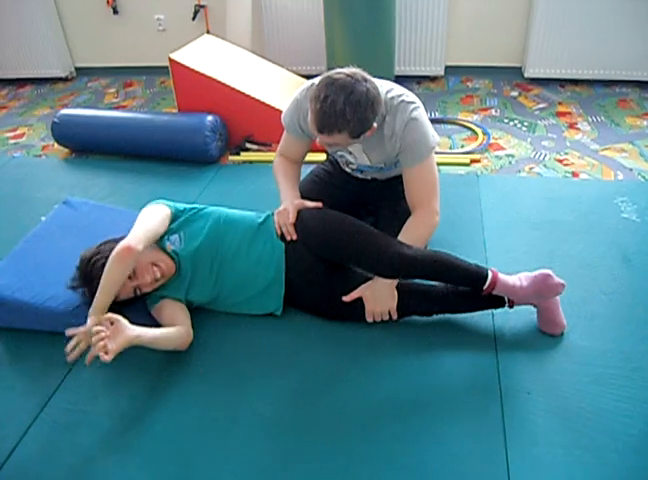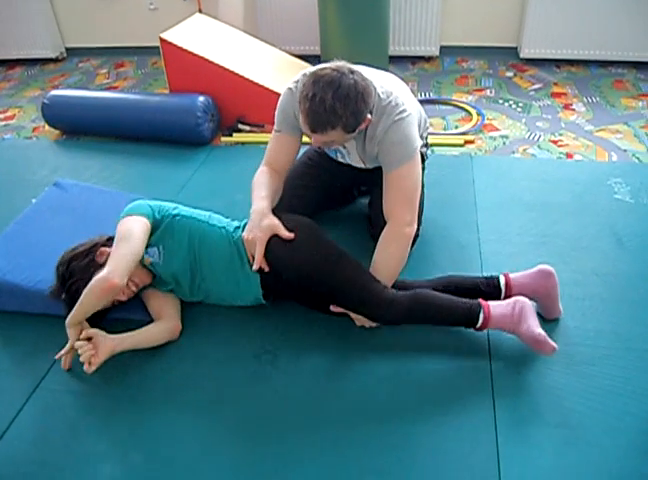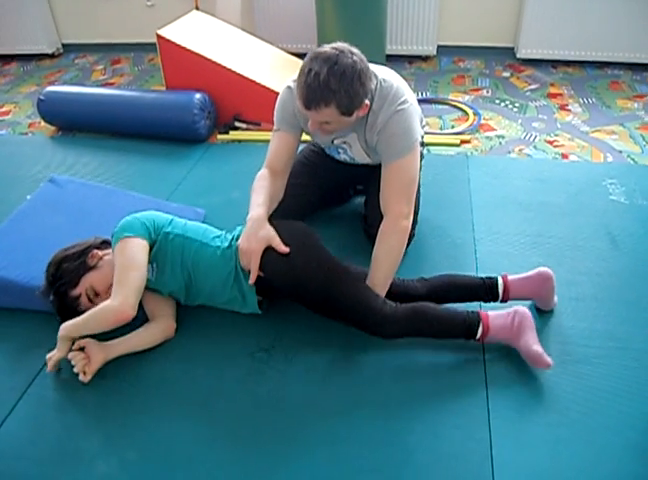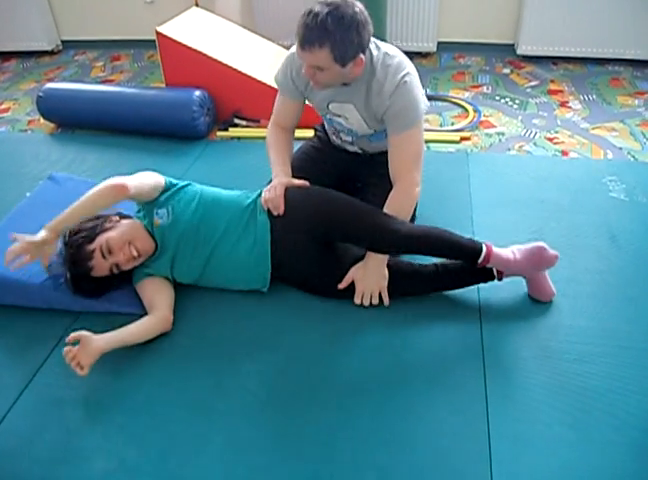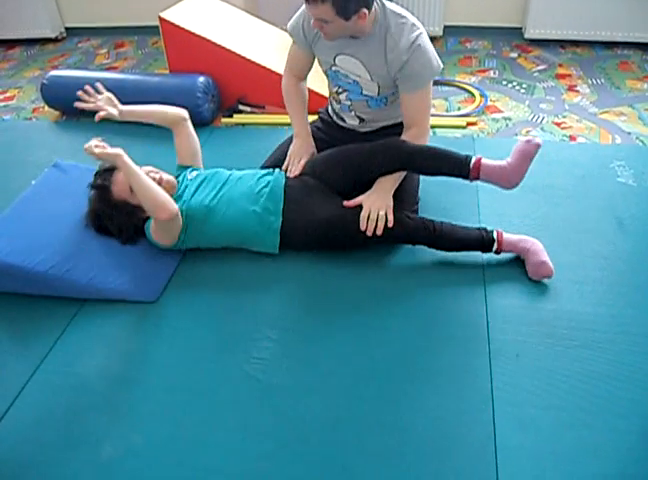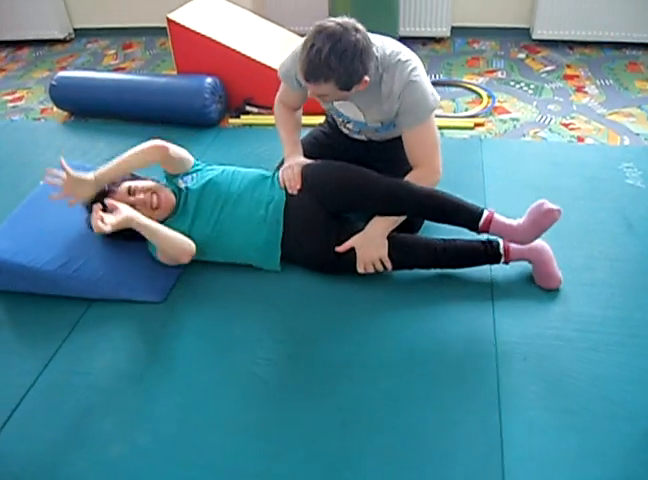
dt=0.7s
person 1, frame 1
left shoulder: (158, 211)
right shoulder: (164, 295)
left elbow: (130, 247)
right elbow: (182, 334)
left wrist: (97, 314)
right wrist: (129, 334)
left hip: (295, 237)
right hip: (295, 291)
left knee: (399, 261)
right knee: (410, 303)
left ankle: (510, 284)
right ankle: (516, 299)
person 1, frame 2
left shoulder: (136, 215)
right shoulder: (152, 283)
left elbow: (109, 277)
right elbow: (169, 326)
left wrist: (75, 321)
right wrist: (109, 342)
left hip: (278, 249)
right hip: (276, 287)
left knee: (385, 306)
right knee: (400, 293)
left ankle: (503, 312)
right ankle: (519, 284)
person 1, frame 3
left shoulder: (131, 229)
right shoulder: (147, 281)
left elbow: (121, 309)
right elbow: (164, 325)
left wrist: (69, 330)
right wrist: (104, 350)
left hip: (274, 257)
right hip: (269, 292)
left knee: (384, 317)
right knee: (402, 292)
left ankle: (504, 324)
right ankle: (513, 285)
person 1, frame 4
left shoulder: (154, 196)
right shoulder: (147, 271)
left elbow: (116, 186)
right elbow: (162, 319)
left wrist: (48, 234)
right wrist: (98, 342)
left hip: (282, 216)
right hip: (281, 266)
left knee: (392, 234)
right knee: (391, 280)
left ankle: (501, 255)
right ankle: (501, 272)
person 1, frame 5
left shoulder: (184, 174)
right shoulder: (161, 231)
left elbow: (180, 117)
right elbow: (162, 207)
left wrist: (120, 111)
right wrist: (118, 155)
left hip: (294, 182)
right hip: (295, 226)
left knee: (390, 150)
right knee: (403, 227)
left ankle: (496, 170)
right ankle: (505, 242)
person 1, frame 6
left shoulder: (183, 174)
right shoulder: (161, 242)
left elbow: (158, 147)
right elbow: (185, 250)
left wrist: (92, 180)
right wrist: (127, 219)
left hip: (297, 188)
right hip: (295, 243)
left knee: (393, 192)
right knee: (403, 253)
left ankle: (508, 227)
right ankle: (511, 251)
person 2, frame 1
left shoulder: (408, 119)
right shoulder: (306, 99)
left elbow: (427, 212)
right elbow: (285, 158)
left wrist: (386, 280)
right wrist: (289, 198)
left hip: (396, 176)
right hip: (344, 170)
right knee: (288, 225)
left ankle: (377, 211)
right ankle: (362, 210)
person 2, frame 2
left shoulder: (395, 118)
right shoulder: (296, 94)
left elbow: (403, 225)
right elbow: (272, 167)
right wrist: (260, 211)
left hip: (398, 154)
right hip: (336, 157)
left knee: (398, 238)
right knee: (281, 209)
left ankle: (371, 191)
right ankle: (357, 188)
person 2, frame 3
left shoulder: (396, 110)
right shoulder: (295, 94)
left elbow: (398, 216)
right elbow: (273, 170)
right wrist: (256, 218)
left hip: (387, 157)
right hip: (332, 152)
left knee: (395, 236)
right knee: (280, 206)
left ankle: (368, 189)
right ankle: (351, 188)
person 2, frame 4
left shoulder: (398, 82)
right shoulder: (299, 62)
left elbow: (407, 184)
right elbow: (279, 126)
left wrist: (376, 262)
right wrist: (281, 176)
left hip: (385, 152)
right hip: (333, 144)
right knee: (277, 204)
left ankle: (364, 188)
right ankle: (351, 185)
person 2, frame 5
left shoulder: (409, 41)
left elbow: (417, 130)
right elbow: (293, 78)
left wrist: (383, 189)
right wrist: (302, 137)
left hip: (389, 133)
right hip: (335, 124)
person 2, frame 6
left shoulder: (405, 77)
right shoulder: (306, 58)
left elbow: (428, 171)
right elbow: (285, 105)
left wrist: (376, 231)
right wrist: (293, 155)
left hip: (395, 141)
right hip: (341, 132)
left knee: (402, 225)
